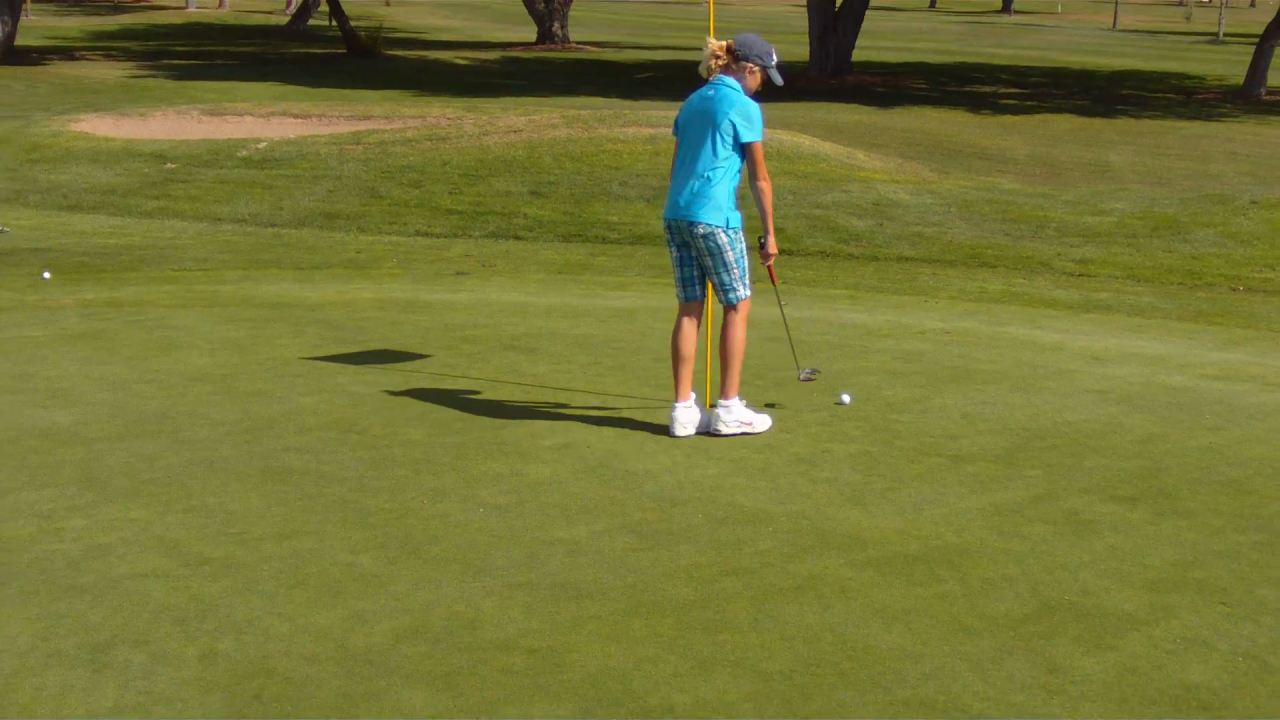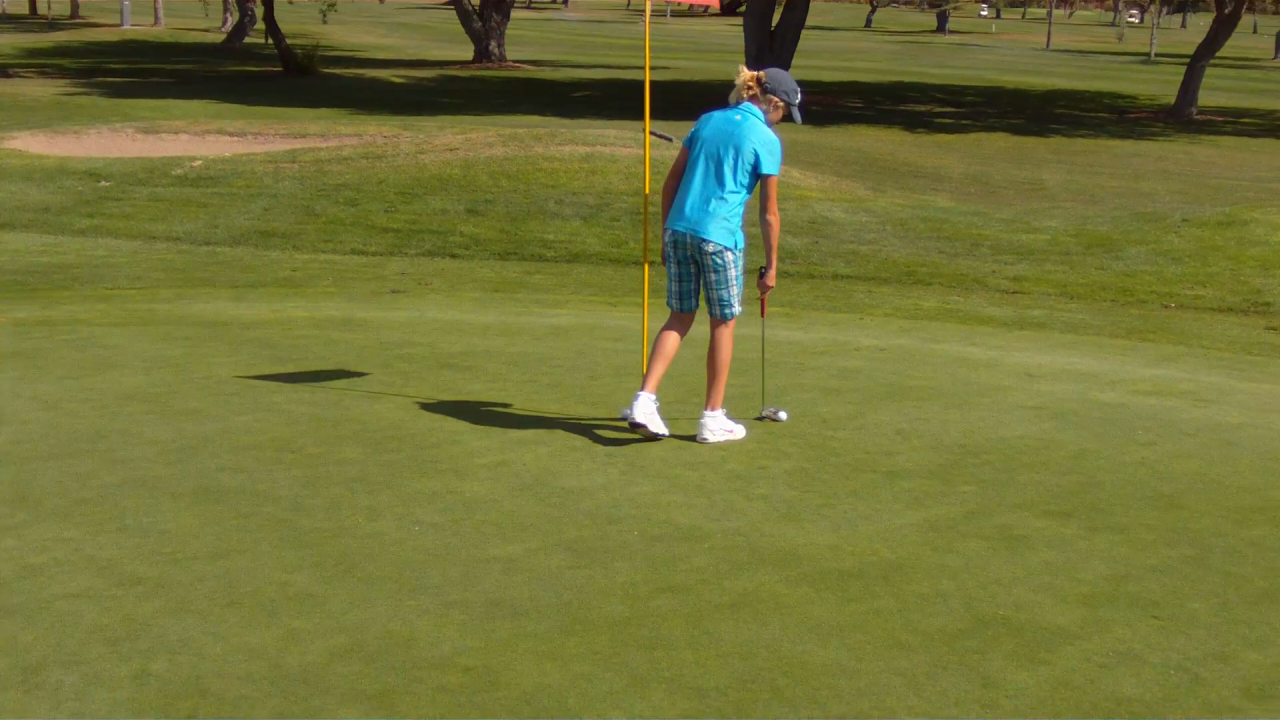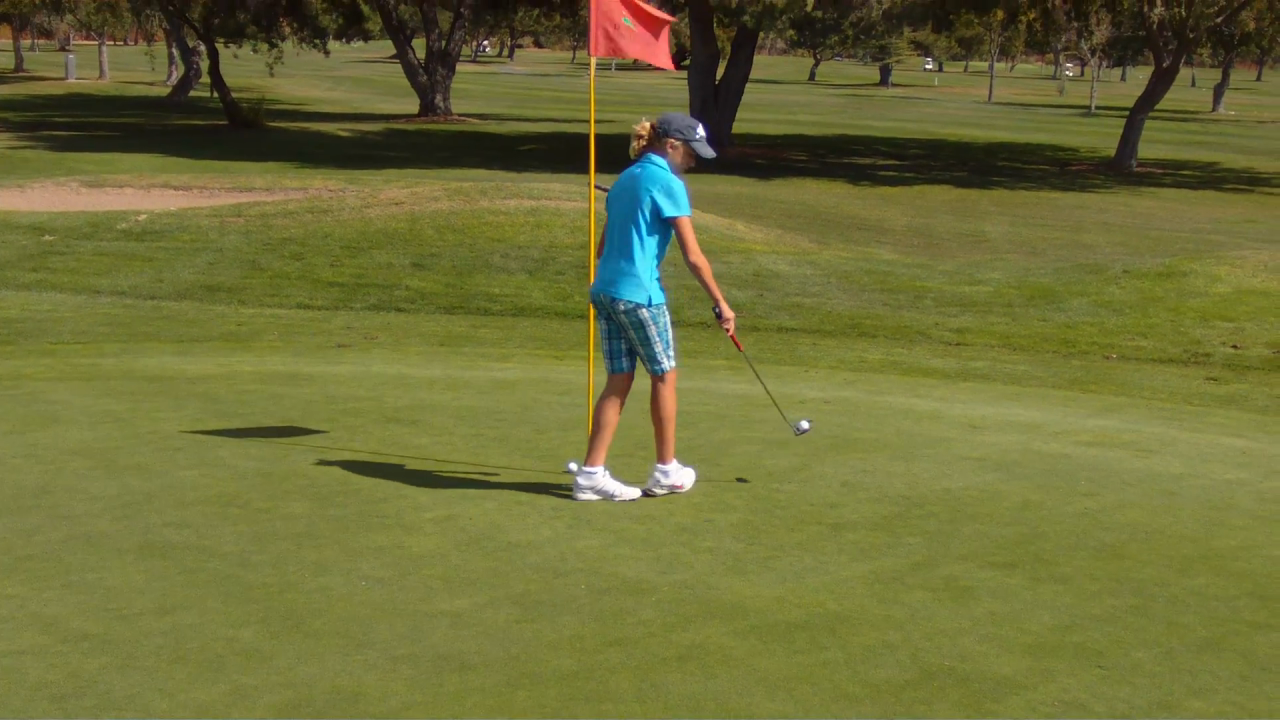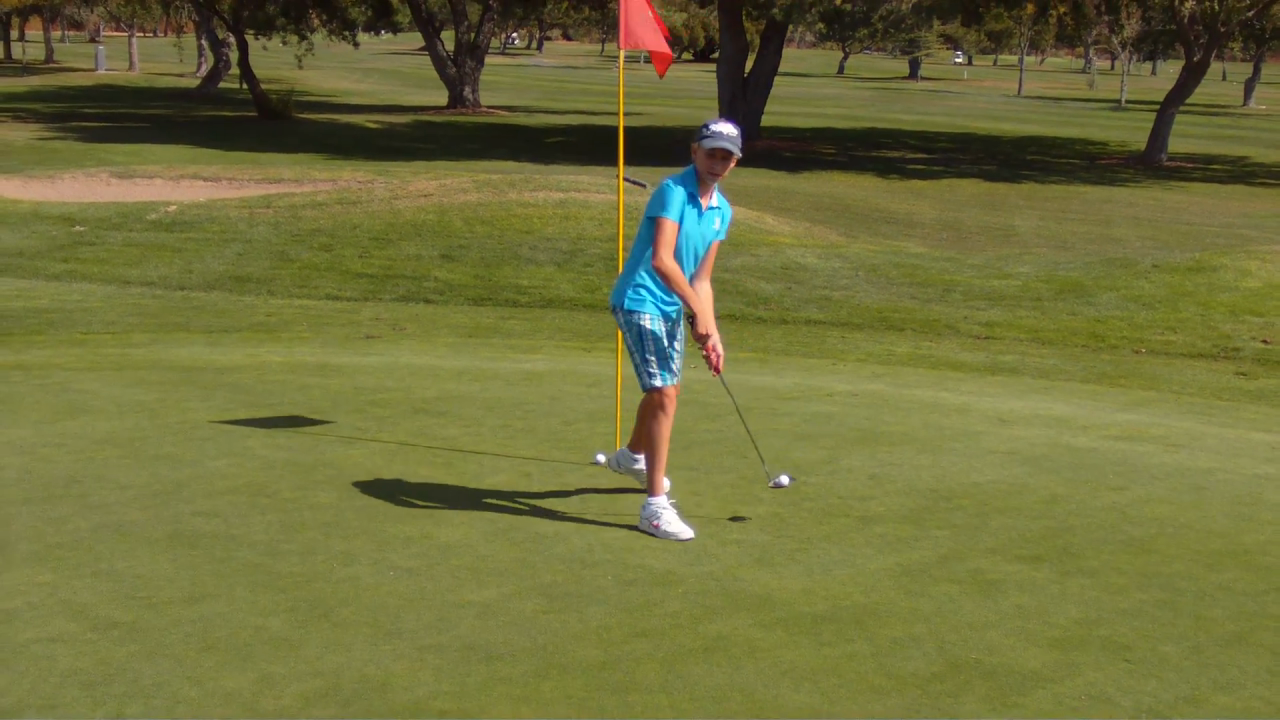
dt=0.7s
person 1, frame 1
left shoulder: (693, 102)
right shoulder: (744, 108)
right elbow: (759, 178)
right wrist: (769, 233)
left hip: (676, 215)
right hip: (714, 218)
left knee: (689, 310)
right knee: (737, 308)
left ankle: (683, 408)
right ankle: (728, 407)
person 1, frame 2
left shoulder: (708, 121)
right shoulder: (766, 140)
left elbow: (671, 182)
right elbow: (769, 212)
left wrist: (668, 231)
right wrist: (771, 266)
left hip: (679, 230)
right hip: (720, 237)
left knee: (679, 317)
right knee: (723, 324)
left ankle: (645, 399)
right ankle: (712, 417)
person 1, frame 3
left shoulder: (625, 179)
right shoulder: (668, 184)
right elbow: (692, 254)
right wrist: (720, 303)
left hip: (606, 290)
right hip: (638, 293)
left knee: (619, 381)
right knee: (664, 375)
left ankle: (591, 475)
right ankle: (666, 469)
person 1, frame 4
left shoulder: (723, 210)
right shoulder: (673, 190)
left elbow: (701, 279)
right elbow: (661, 260)
left wrist: (710, 332)
right wrist: (698, 316)
left hip: (670, 308)
right hip: (639, 302)
left knee: (660, 390)
right knee: (665, 395)
left ankle: (632, 455)
right ankle: (656, 505)
